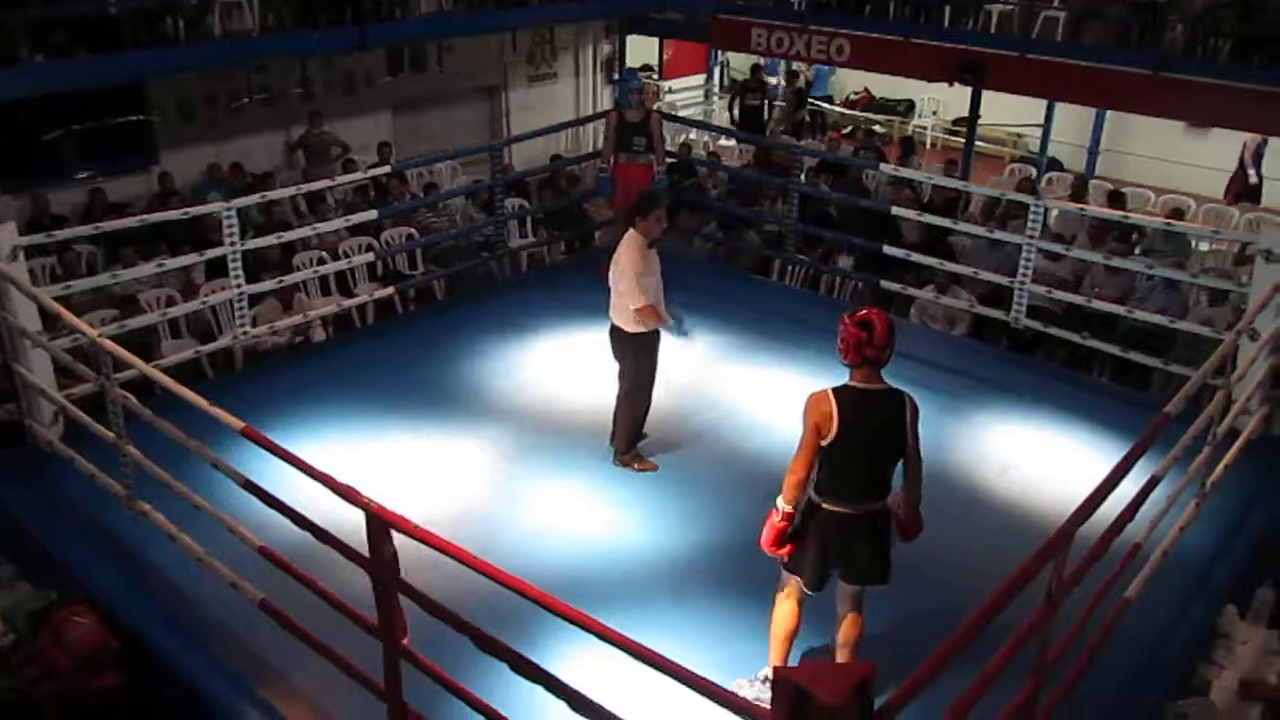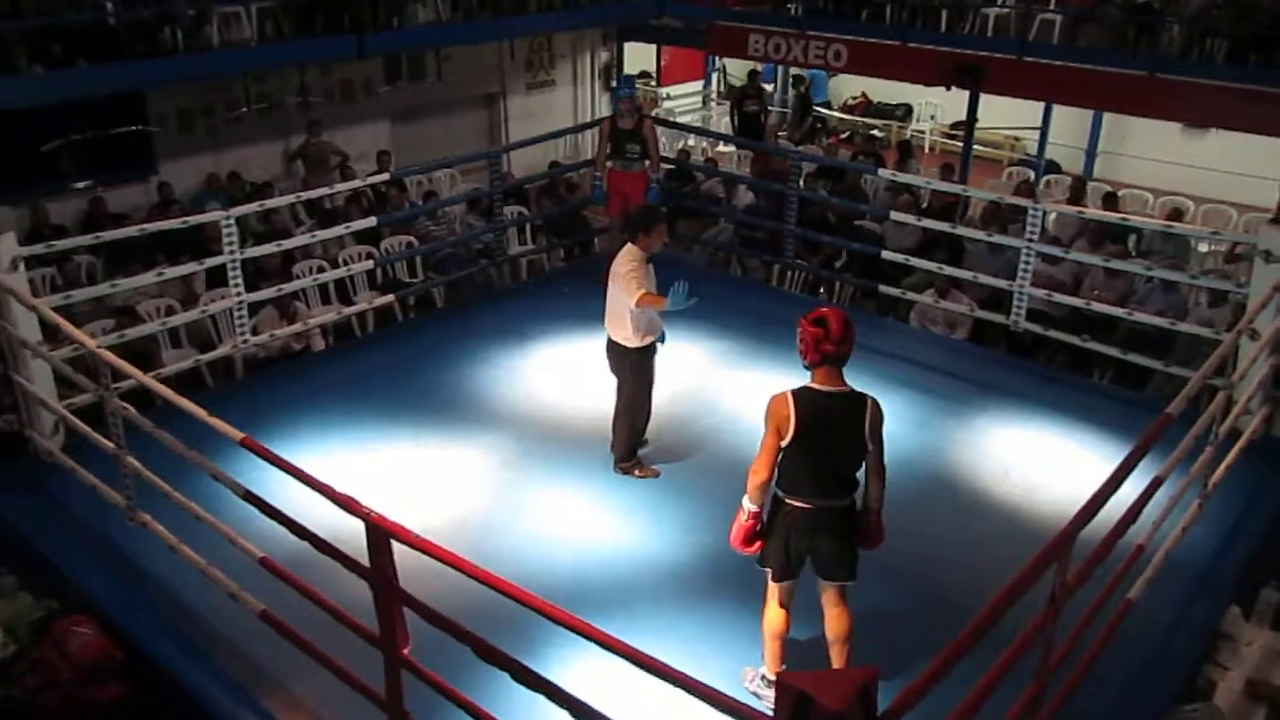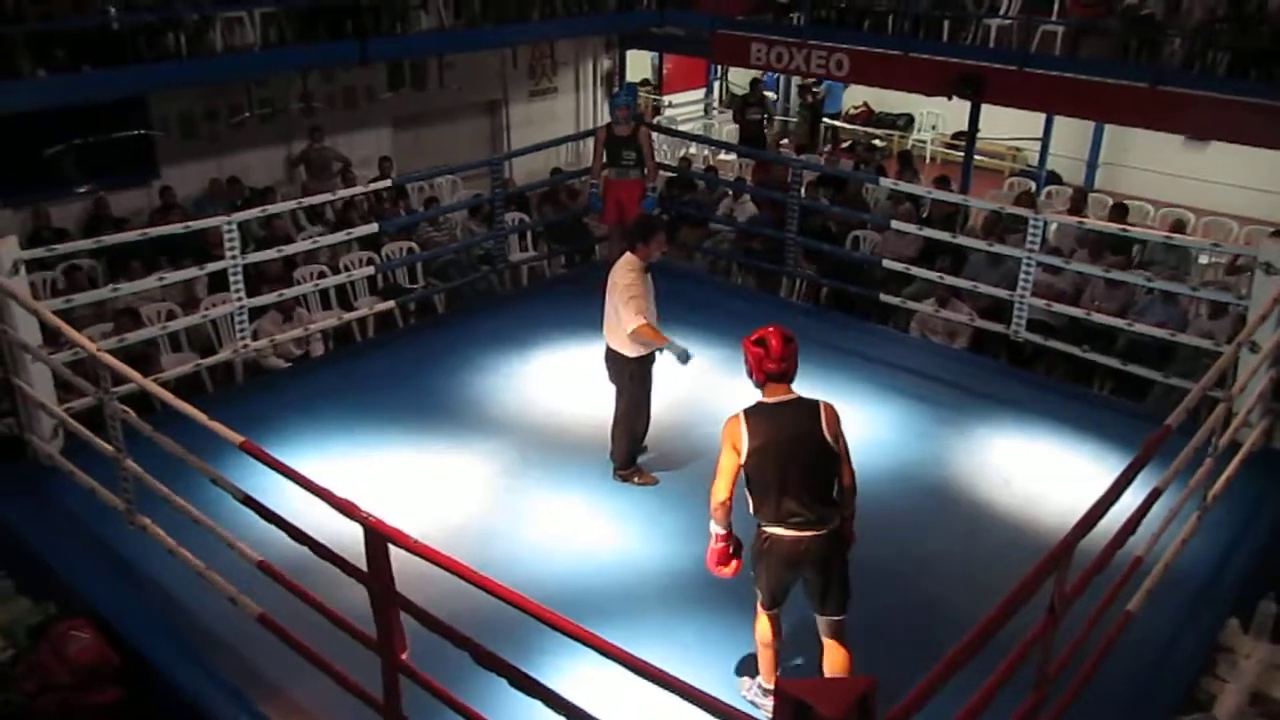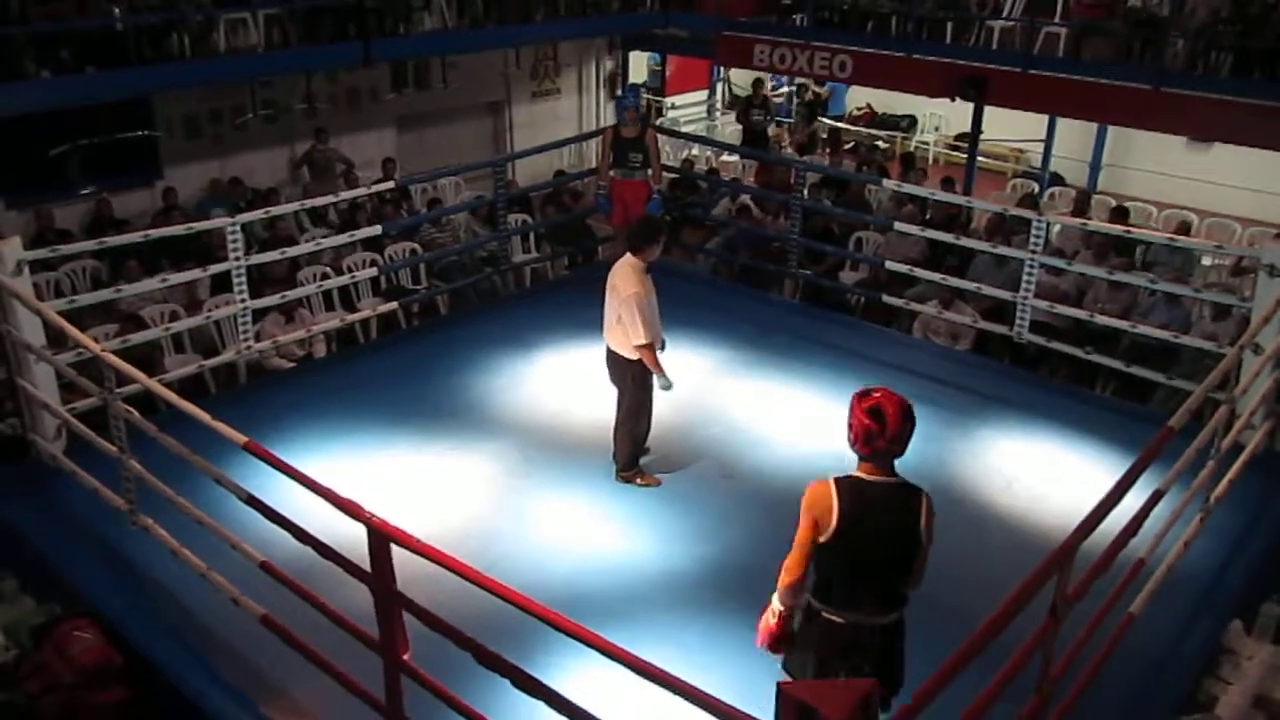
dt=0.7s
person 1, frame 1
left shoulder: (823, 403)
right shoulder: (906, 406)
left elbow: (800, 472)
right elbow: (913, 470)
left wrist: (783, 512)
right wrist: (910, 507)
left hip: (824, 519)
right hip: (871, 521)
left knee: (789, 594)
right knee: (851, 604)
left ankle: (771, 681)
person 1, frame 2
left shoulder: (784, 405)
right shoulder: (869, 409)
left elbow: (762, 472)
right elbow: (875, 473)
left wrist: (750, 511)
right wrist: (872, 513)
left hip: (791, 514)
right hip: (839, 516)
left knee: (778, 597)
right knee: (835, 600)
left ankle: (771, 679)
person 1, frame 3
left shoulder: (739, 426)
right shoulder: (825, 415)
left elbow: (721, 497)
right elbow: (847, 484)
left wrist: (721, 534)
right wrist: (846, 523)
left hip: (774, 541)
right hip: (825, 540)
left knee: (768, 612)
right knee: (832, 633)
person 1, frame 4
left shoulder: (822, 495)
right shoulder: (920, 504)
left elbow: (794, 573)
right elbow: (913, 579)
left wrist: (778, 610)
left hip: (827, 625)
right hip: (883, 631)
person 2, frame 1
left shoulder: (644, 244)
right shoulder: (631, 255)
right elbow: (640, 303)
left wrist: (668, 316)
right wrist: (668, 325)
left hip: (643, 331)
right hip: (633, 336)
left knee: (639, 388)
right knee: (635, 391)
left ankle: (623, 434)
right ankle: (625, 452)
person 2, frame 2
left shoulder: (639, 256)
right shoulder: (628, 268)
right elbow: (640, 298)
left wrist: (657, 325)
right wrist: (669, 304)
left hip: (638, 342)
right hip: (629, 348)
left knee: (635, 398)
right knee: (634, 402)
left ankle: (625, 441)
right ankle: (626, 460)
person 2, frame 3
left shoulder: (633, 264)
right shoulder: (629, 279)
right elbow: (637, 326)
left wrist: (661, 340)
right wrist: (671, 345)
left hip: (630, 353)
right hip: (629, 358)
left knee: (629, 407)
right knee: (633, 411)
left ankle: (624, 448)
right ankle: (625, 467)
person 2, frame 4
left shoulder: (626, 265)
right shoulder: (632, 287)
right elbow: (641, 342)
left wrist: (656, 336)
right wrist: (660, 374)
left hip: (621, 352)
right hip: (630, 360)
left knee: (630, 409)
right knee: (635, 413)
left ankle: (627, 448)
right ankle: (627, 469)
person 3, frame 1
left shoulder: (653, 118)
right shoulder: (614, 117)
left elbow: (659, 147)
right elbow: (608, 146)
left wrist: (661, 175)
right wrist: (603, 174)
left hip: (643, 170)
right hip: (621, 169)
right knee: (619, 212)
person 3, frame 2
left shoulder: (645, 124)
right shoulder: (607, 125)
left elbow: (654, 155)
right elbow: (601, 154)
left wrist: (655, 183)
right wrist: (597, 182)
left hip: (638, 178)
right hip: (615, 177)
right knee: (615, 221)
person 3, frame 3
left shoulder: (642, 132)
right shoulder: (603, 132)
left elbow: (650, 164)
right elbow: (597, 163)
left wrist: (651, 192)
right wrist: (594, 191)
left hip: (634, 186)
right hip: (612, 186)
right knee: (613, 230)
person 3, frame 4
left shoulder: (648, 133)
right shoulder: (610, 133)
left elbow: (655, 166)
right elbow: (604, 164)
left wrist: (656, 195)
right wrist: (601, 192)
left hip: (640, 187)
right hip: (617, 185)
right knee: (617, 228)
